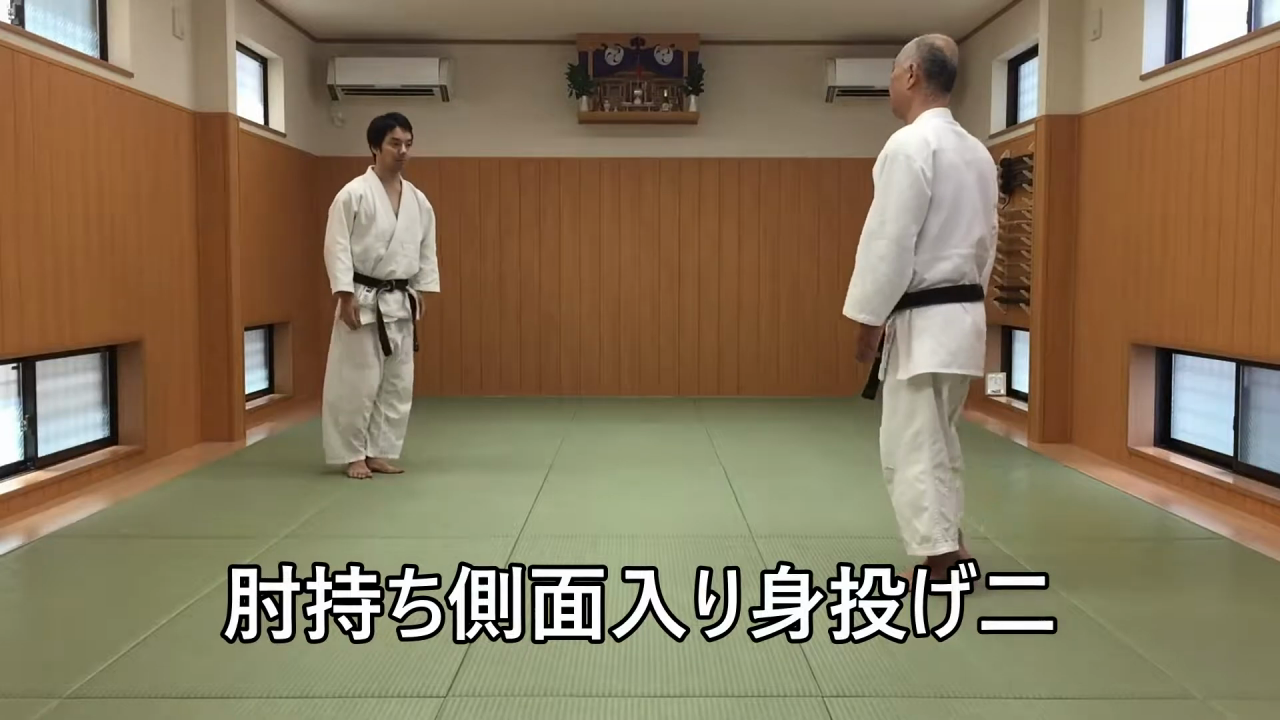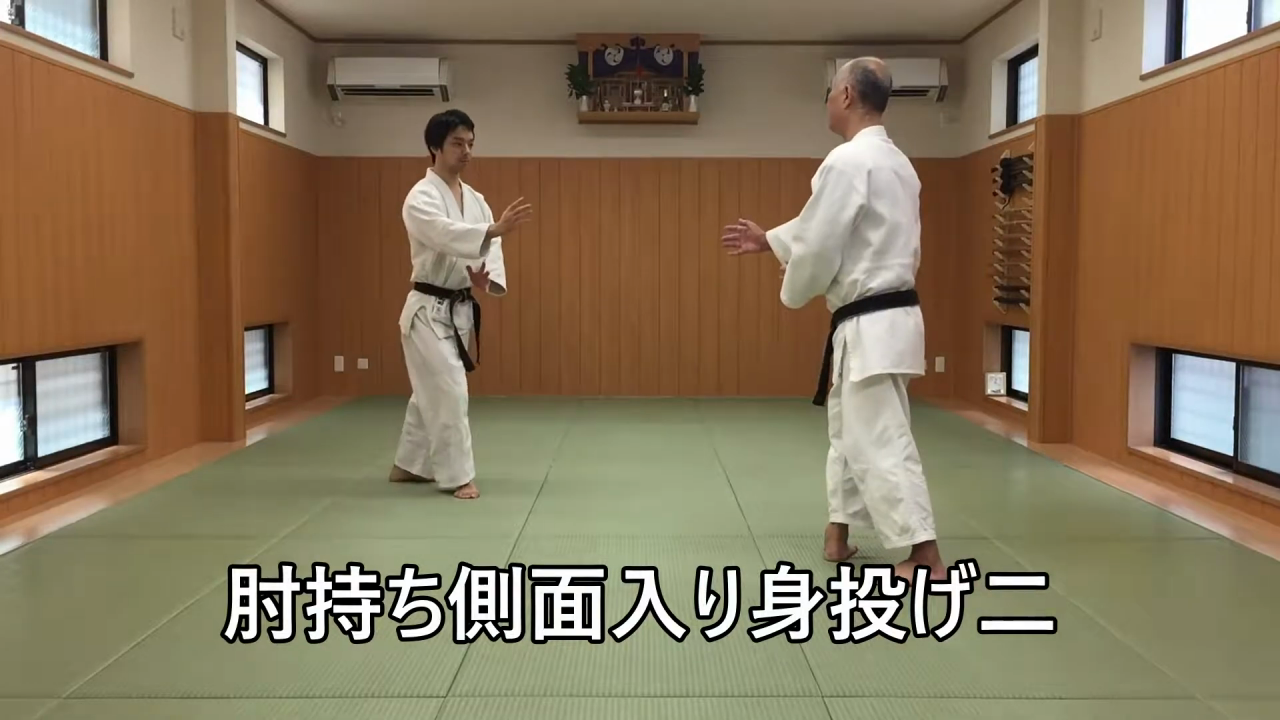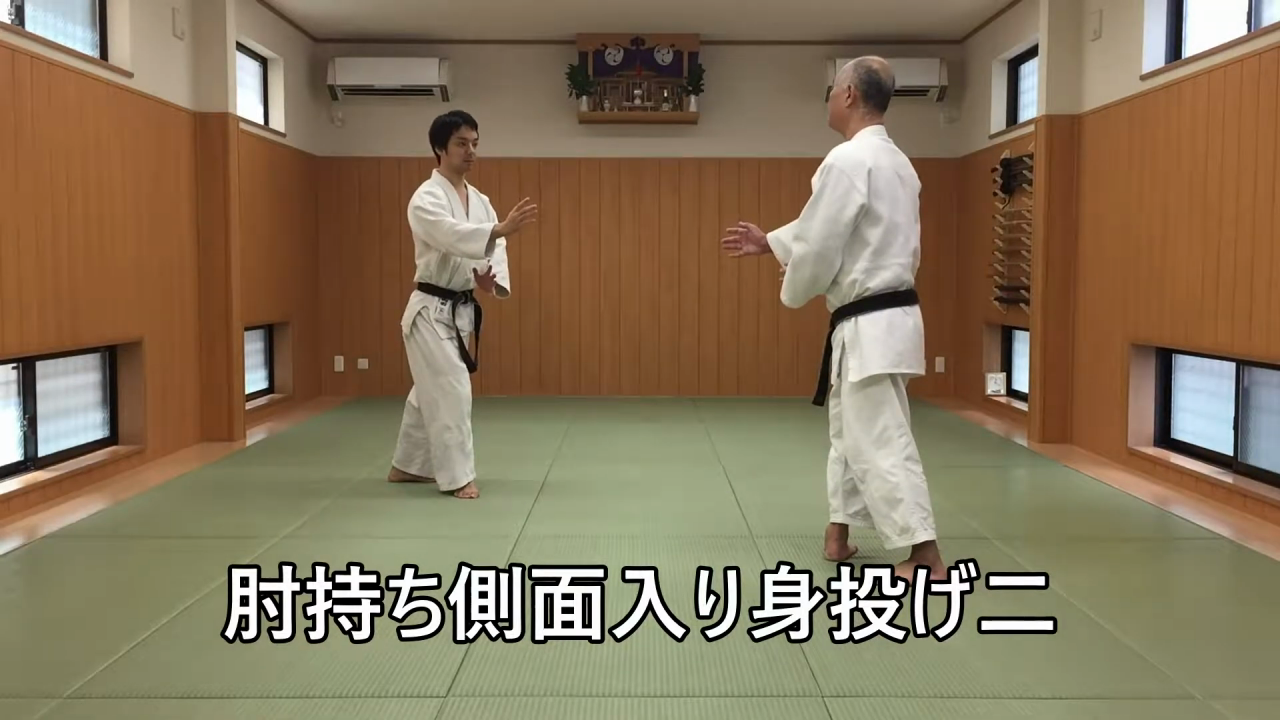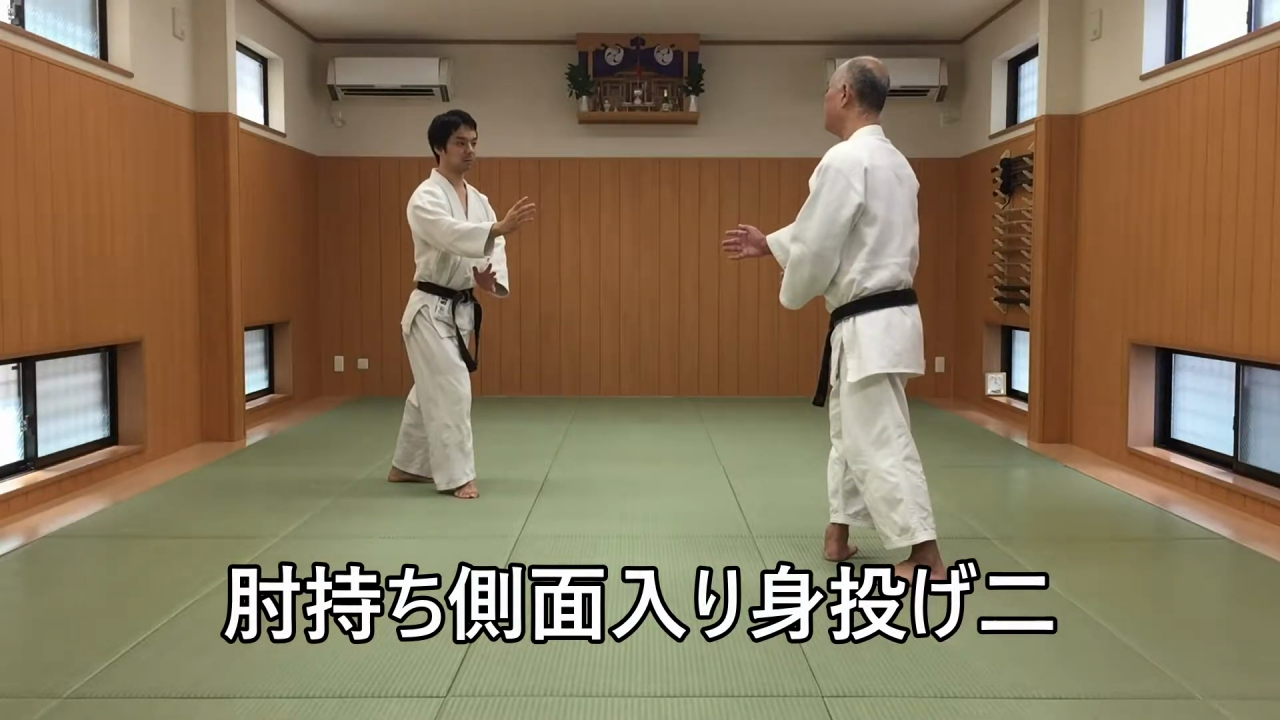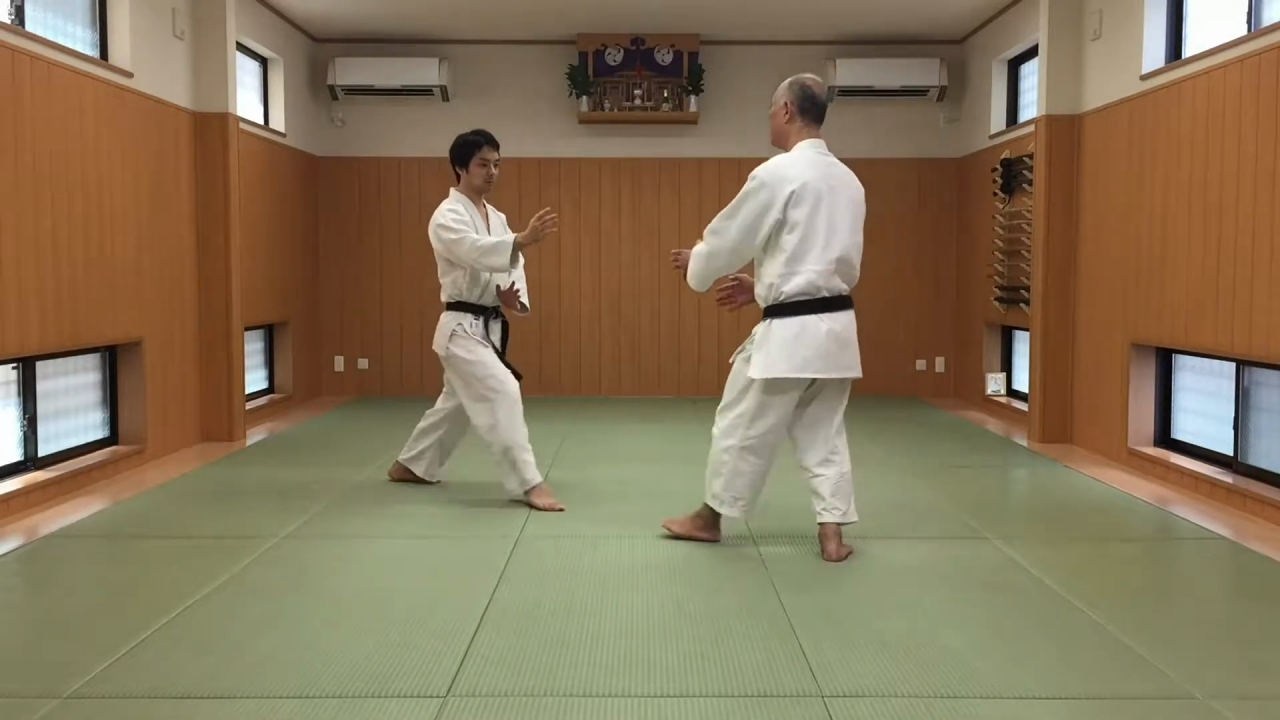
dt=1s
person 1, frame 1
left shoulder: (911, 145)
right shoulder: (976, 152)
left elbow: (888, 241)
right elbow: (982, 240)
left wrist: (864, 315)
left hip: (924, 318)
right hip: (964, 311)
left knee: (913, 447)
right knee: (936, 440)
left ankle: (939, 559)
right ankle: (948, 542)
person 1, frame 2
left shoulder: (848, 160)
right shoulder: (895, 161)
left elbow: (819, 244)
left wrist: (792, 292)
right wrist: (768, 240)
left hip: (870, 324)
right hip: (885, 316)
left knee: (881, 444)
right knee: (848, 432)
left ankle: (926, 556)
right ankle: (839, 533)
person 1, frame 3
left shoulder: (848, 160)
right shoulder: (894, 161)
left elbow: (820, 244)
left wrist: (792, 292)
right wrist: (769, 242)
left hip: (869, 325)
right hip: (885, 316)
left knee: (880, 444)
right knee: (849, 432)
left ankle: (926, 557)
right ankle: (839, 534)
person 1, frame 4
left shoulder: (845, 160)
right shoulder: (893, 161)
left elbow: (818, 245)
left wrist: (792, 294)
right wrist: (770, 244)
left hip: (868, 324)
right hip: (887, 316)
left knee: (880, 444)
right knee: (850, 433)
left ankle: (925, 556)
right ankle: (838, 534)
person 1, frame 5
left shoulder: (777, 173)
right shoulder: (847, 179)
left elbow: (728, 239)
left wrist: (694, 262)
left hip: (791, 329)
right hip: (837, 323)
left knee: (739, 428)
right knee: (824, 439)
left ankle: (708, 519)
right ankle: (834, 533)
person 2, frame 1
left shoulder: (418, 200)
right shoulder: (354, 194)
left elbow: (426, 250)
right elbow: (337, 247)
left wrist: (422, 291)
right wrist: (346, 296)
left hip: (401, 302)
right hip: (364, 299)
left knee: (398, 385)
right knee: (358, 382)
left ankle: (380, 453)
right ankle: (353, 454)
person 2, frame 2
left shoulder: (474, 199)
right shoulder: (421, 197)
left elbow: (489, 245)
right elbow: (446, 234)
left wrist: (488, 276)
right wrist: (496, 229)
left hip: (458, 309)
right hip: (429, 310)
left knee: (431, 393)
right knee: (449, 393)
left ankle: (409, 465)
right ankle: (458, 475)
person 2, frame 3
left shoulder: (479, 201)
right shoulder: (426, 198)
left elbow: (492, 246)
right elbow: (452, 235)
left wrist: (493, 279)
right wrist: (501, 229)
left hip: (460, 310)
right hip: (431, 310)
left knee: (429, 391)
right knee: (452, 391)
left ankle: (407, 465)
right ankle: (458, 476)
person 2, frame 4
left shoulder: (477, 200)
right shoulder: (426, 198)
left elbow: (492, 245)
right elbow: (451, 234)
left wrist: (492, 278)
right wrist: (500, 227)
left hip: (460, 309)
right hip: (431, 309)
left knee: (430, 390)
right knee: (451, 391)
left ankle: (407, 465)
right ankle: (457, 475)
person 2, frame 5
left shoulder: (496, 217)
right shoulder: (448, 217)
left elbow: (513, 262)
right elbow: (477, 251)
left wrist: (514, 294)
right wrist: (523, 239)
left hip: (487, 326)
right hip: (462, 327)
left knee: (454, 406)
right knee: (502, 394)
left ankle: (410, 465)
right ankle: (530, 484)
